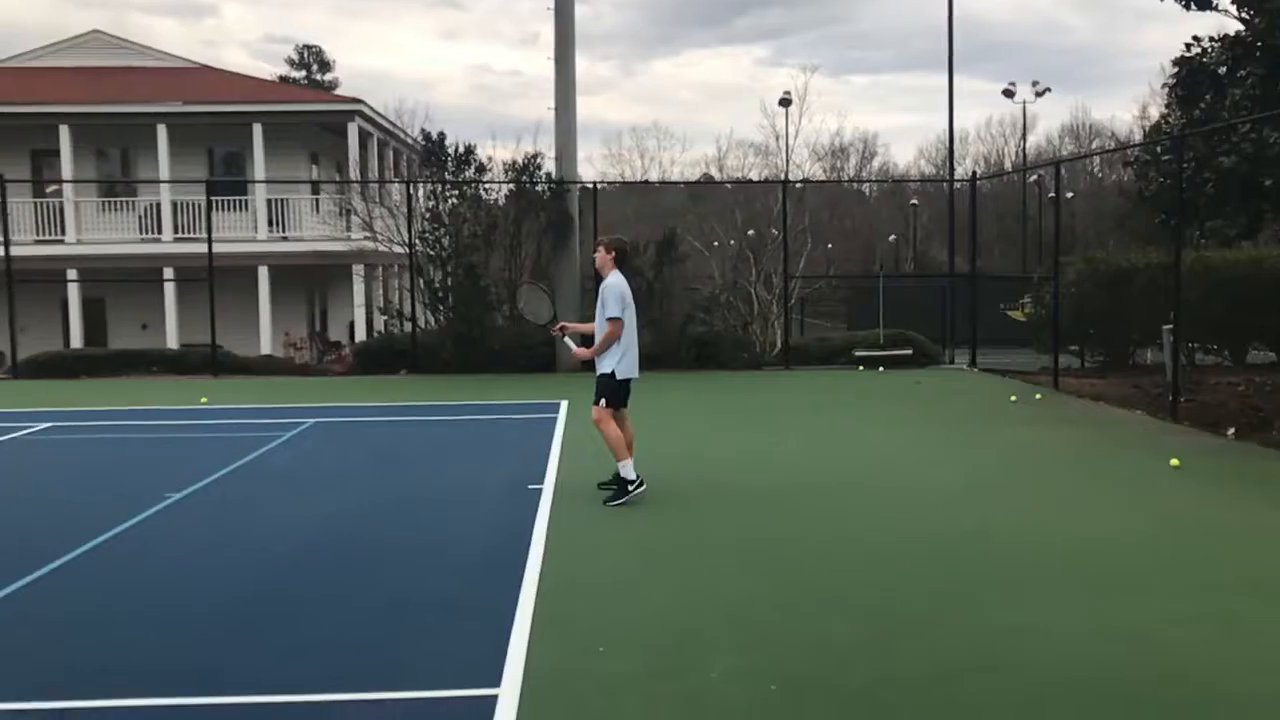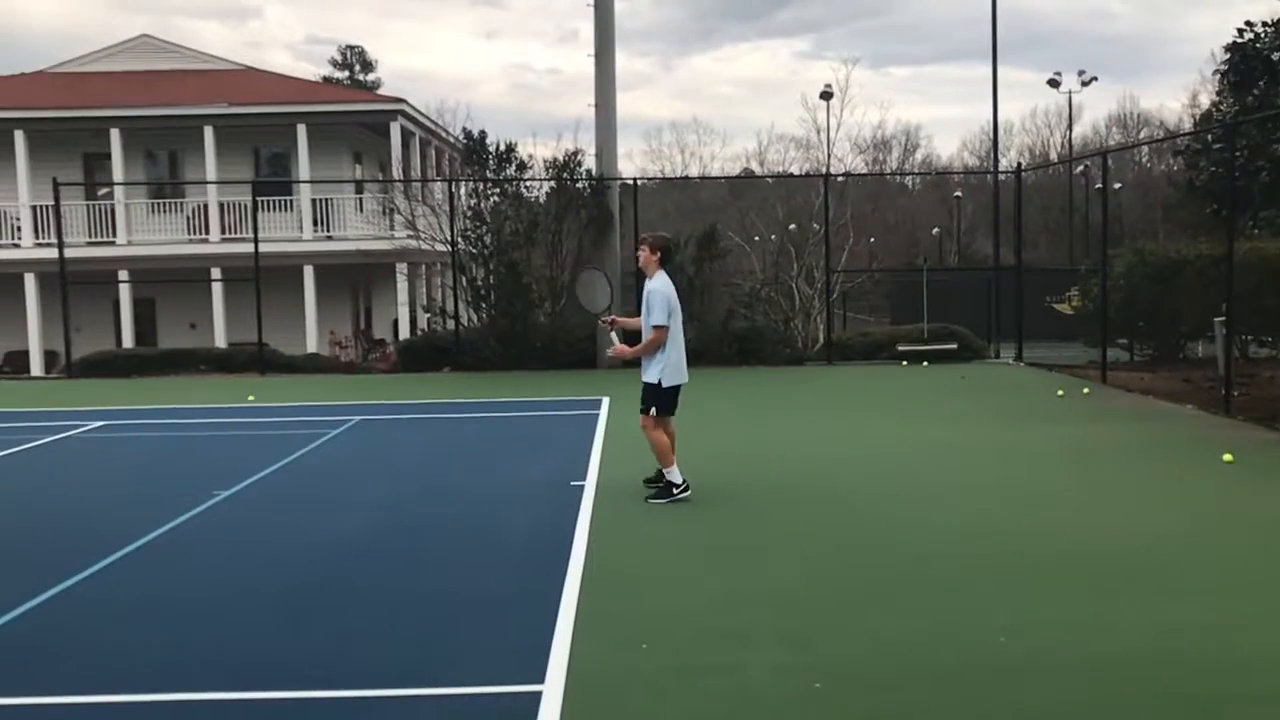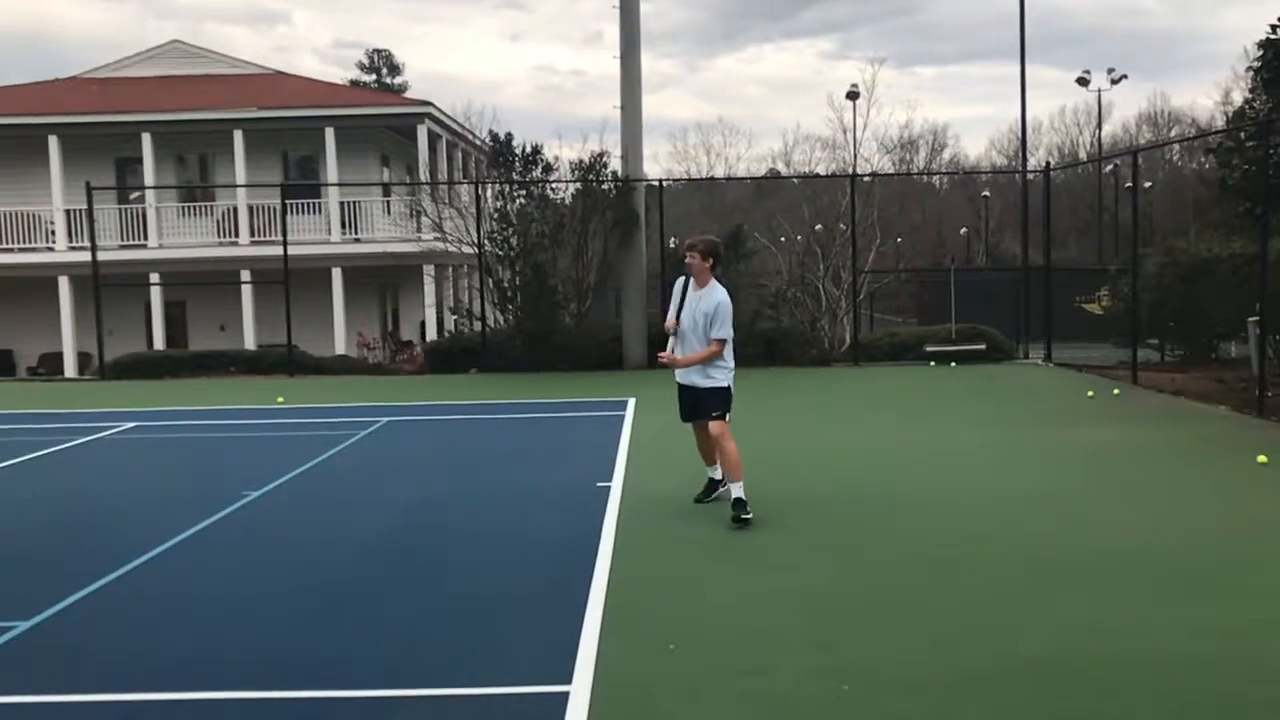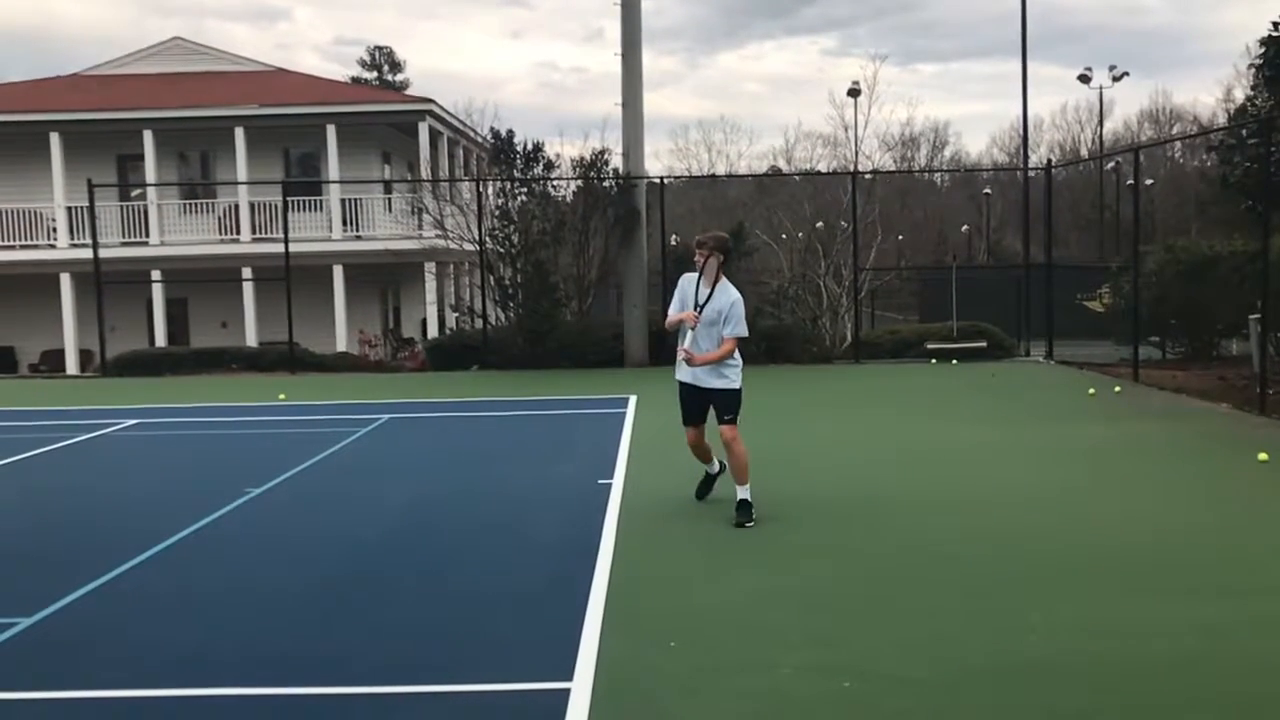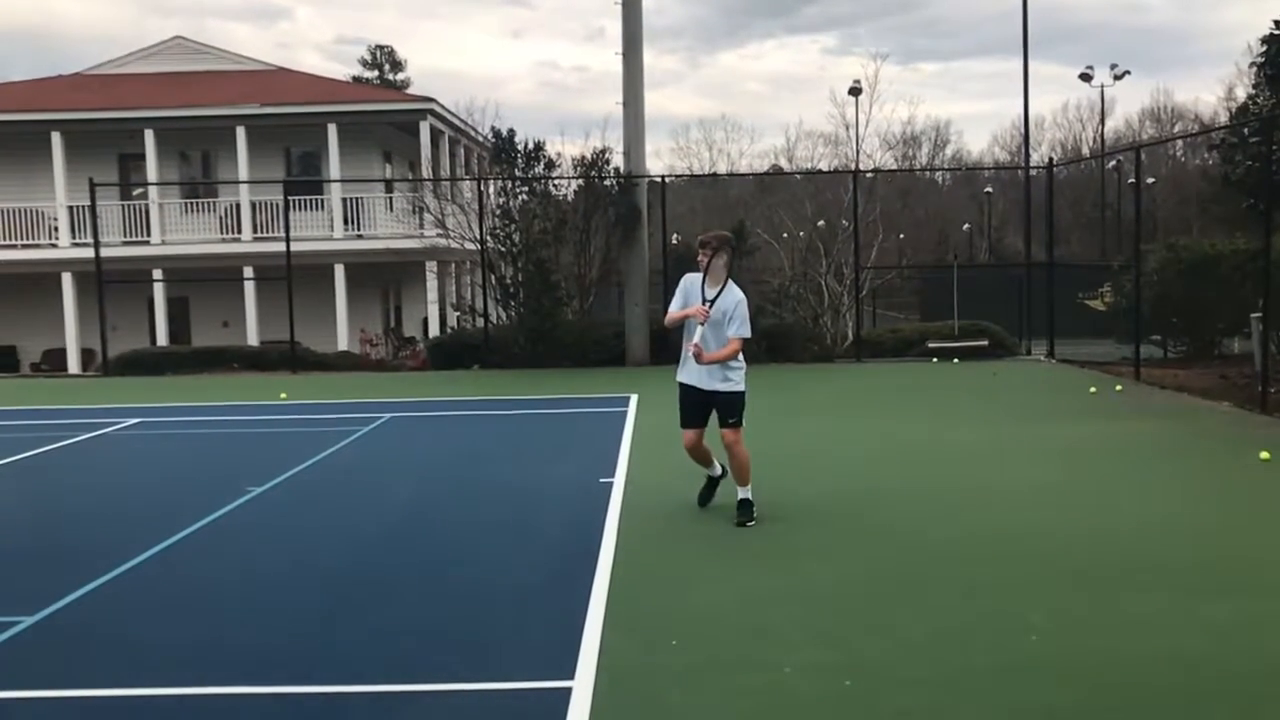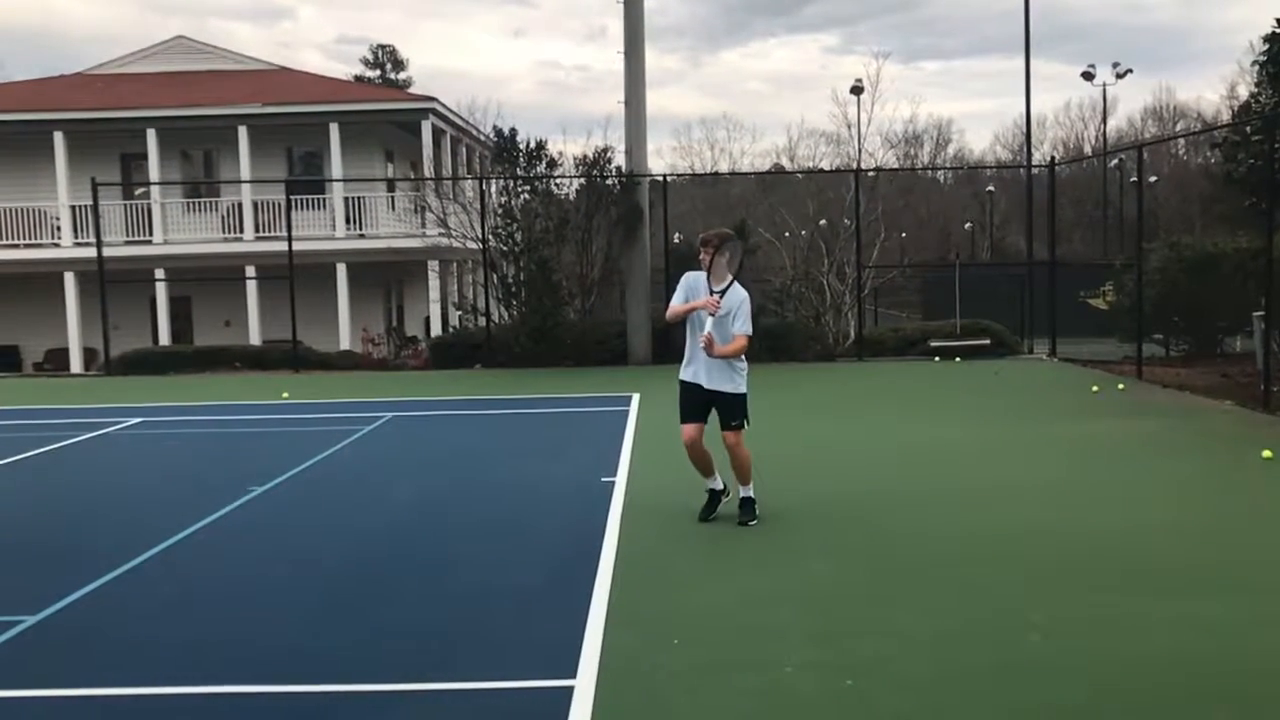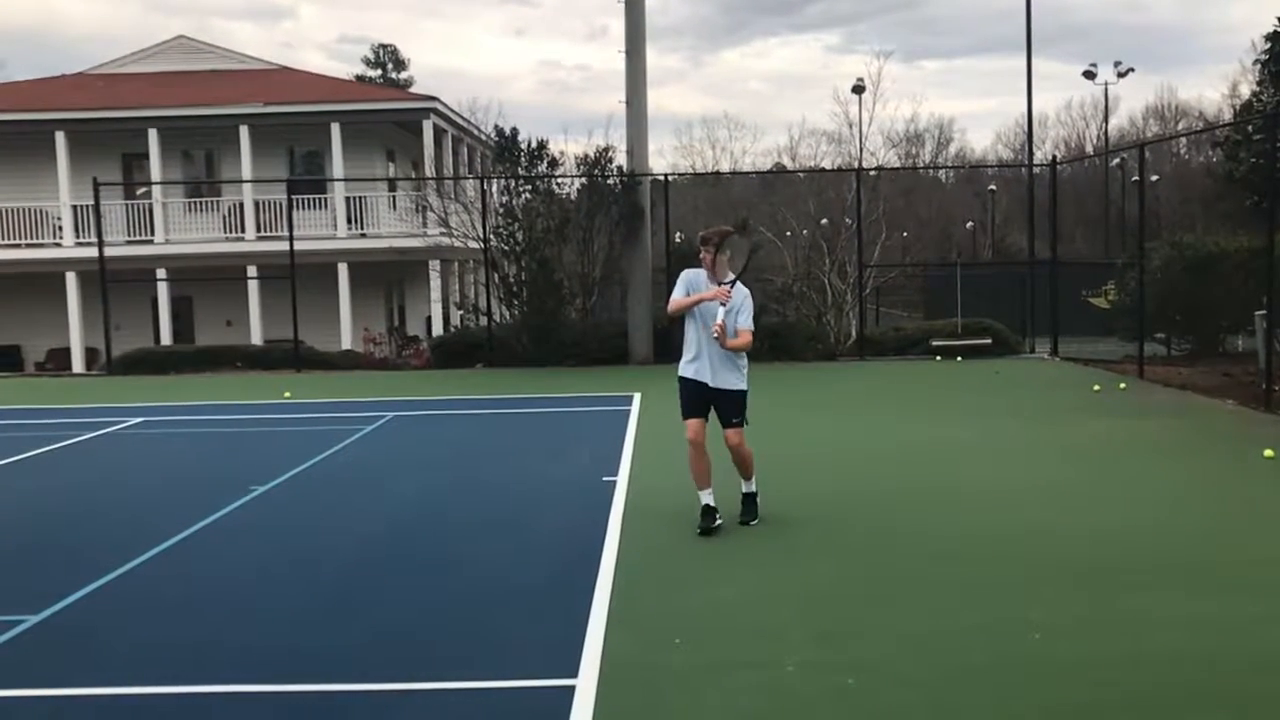
dt=0.5s
person 1, frame 1
left shoulder: (612, 285)
right shoulder: (612, 283)
left elbow: (615, 329)
left wrist: (591, 352)
right wrist: (572, 327)
left hip: (614, 365)
right hip: (618, 365)
left knee: (601, 417)
right knee: (618, 417)
left ankle: (630, 478)
right ankle: (626, 474)
person 1, frame 2
left shoulder: (657, 290)
right shoulder: (653, 284)
left elbow: (659, 336)
left wrist: (631, 353)
right wrist: (622, 322)
left hip: (662, 371)
right hip: (658, 369)
left knee: (649, 424)
right knee: (661, 423)
left ankle: (677, 483)
right ankle: (668, 471)
person 1, frame 3
left shoulder: (720, 300)
right shoulder: (681, 284)
left elbow: (717, 348)
right elbow: (674, 323)
left wrist: (680, 362)
right wrist: (671, 325)
left hip: (715, 377)
right hip: (688, 378)
left knee: (718, 432)
right knee: (700, 431)
left ankle: (739, 498)
right ankle: (716, 478)
person 1, frame 4
left shoulder: (732, 298)
right shoulder: (686, 281)
left elbow: (730, 345)
right elbow: (668, 323)
left wrist: (699, 360)
right wrist: (683, 316)
left hip: (724, 378)
right hip: (689, 378)
left knee: (729, 436)
right knee: (693, 439)
left ankle: (744, 500)
right ankle: (713, 469)
person 1, frame 5
left shoulder: (736, 298)
right shoulder: (689, 282)
left elbow: (735, 346)
right elbow: (668, 321)
left wrist: (707, 358)
right wrist: (689, 312)
left hip: (728, 381)
right hip: (691, 379)
left knee: (732, 440)
right knee: (691, 442)
left ankle: (745, 499)
right ankle: (715, 472)
person 1, frame 6
left shoulder: (739, 296)
right shoulder: (690, 280)
left elbow: (741, 344)
right elbow: (670, 315)
left wrist: (716, 351)
right wrist: (697, 304)
left hip: (729, 381)
right hip: (693, 377)
left knee: (733, 442)
right knee: (690, 439)
left ankle: (747, 499)
right ankle: (716, 489)
person 1, frame 7
left shoulder: (741, 294)
right shoulder: (690, 277)
left elbow: (747, 340)
right elbow: (672, 309)
left wrist: (726, 343)
right wrist: (705, 295)
left hip: (729, 378)
right hip: (693, 373)
left knee: (735, 441)
right knee: (694, 437)
left ankle: (749, 494)
right ankle: (708, 508)
